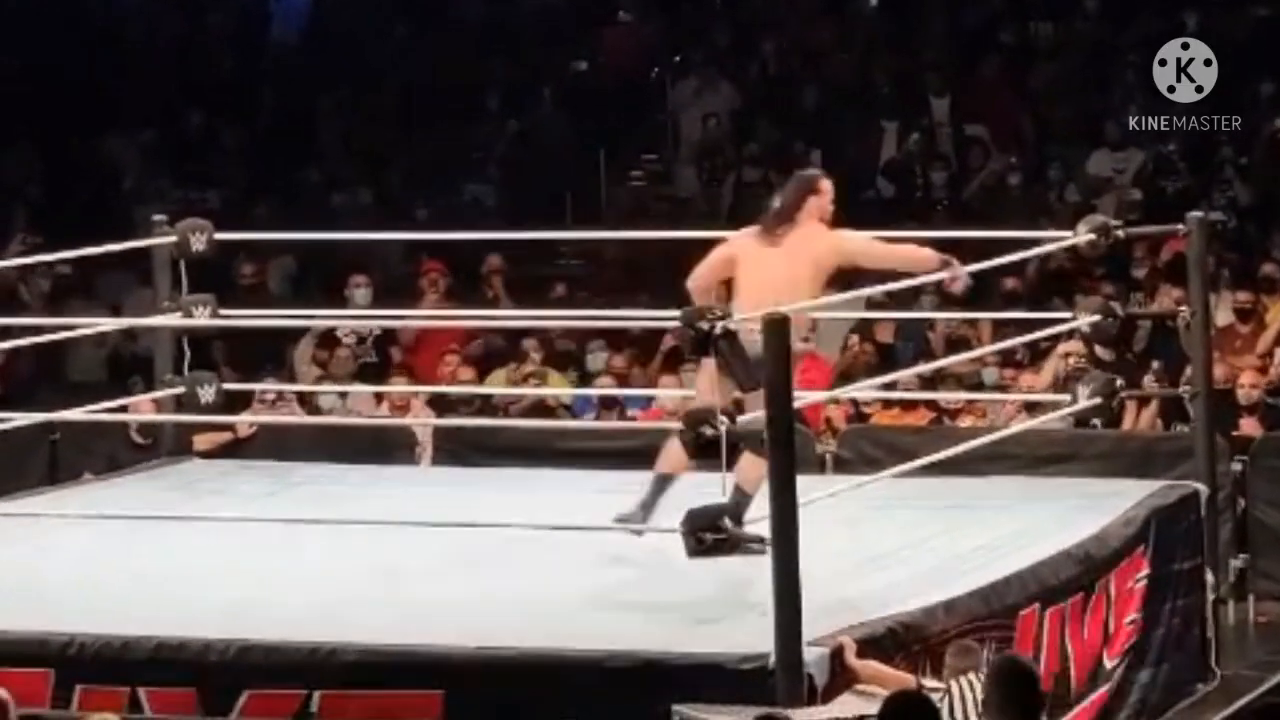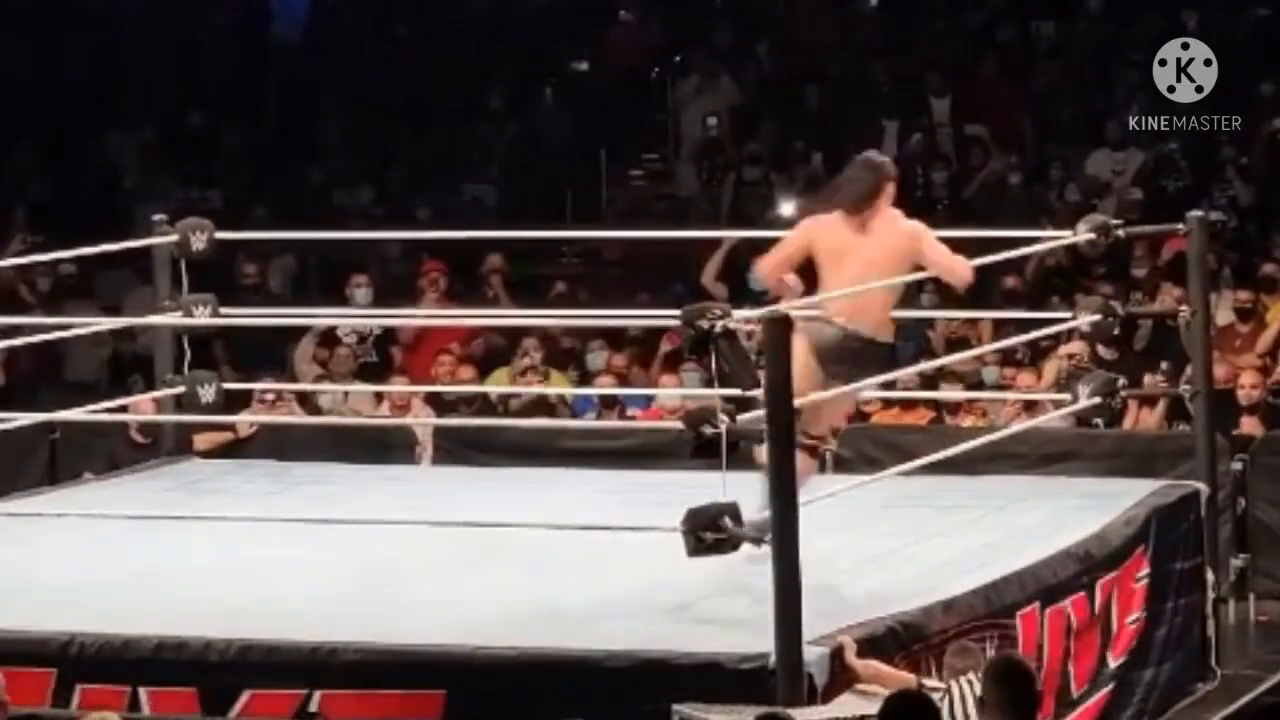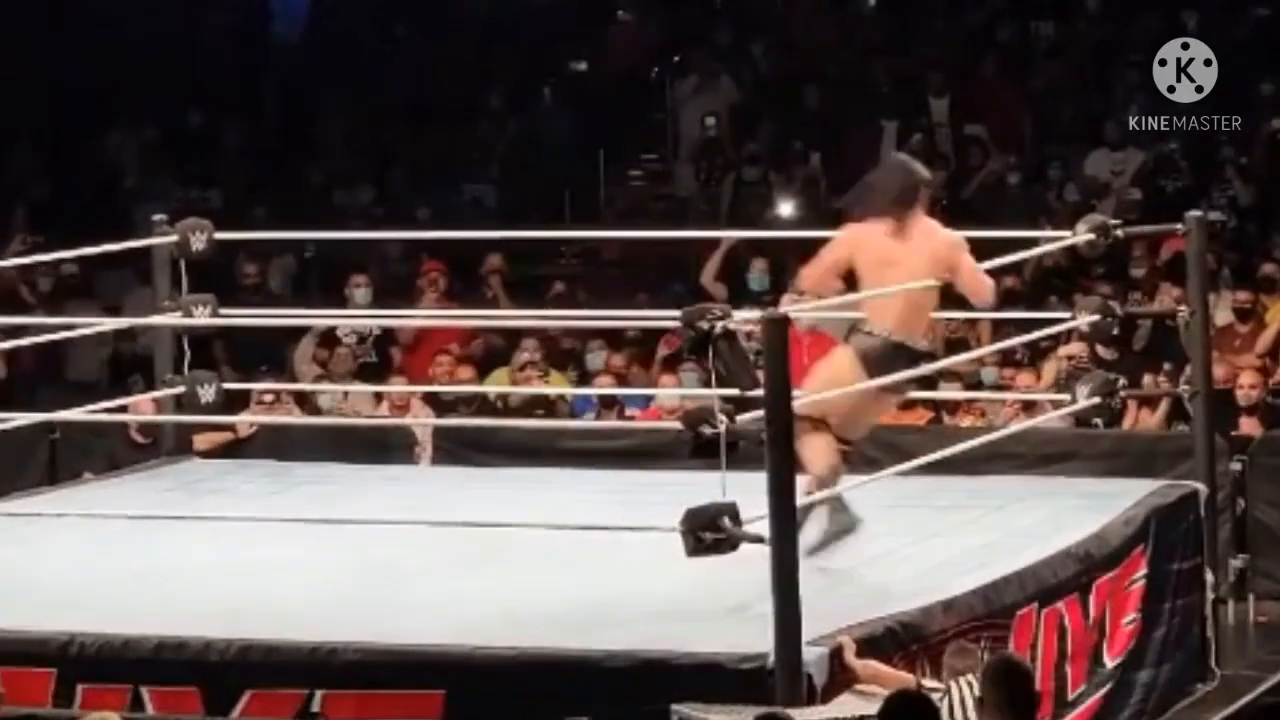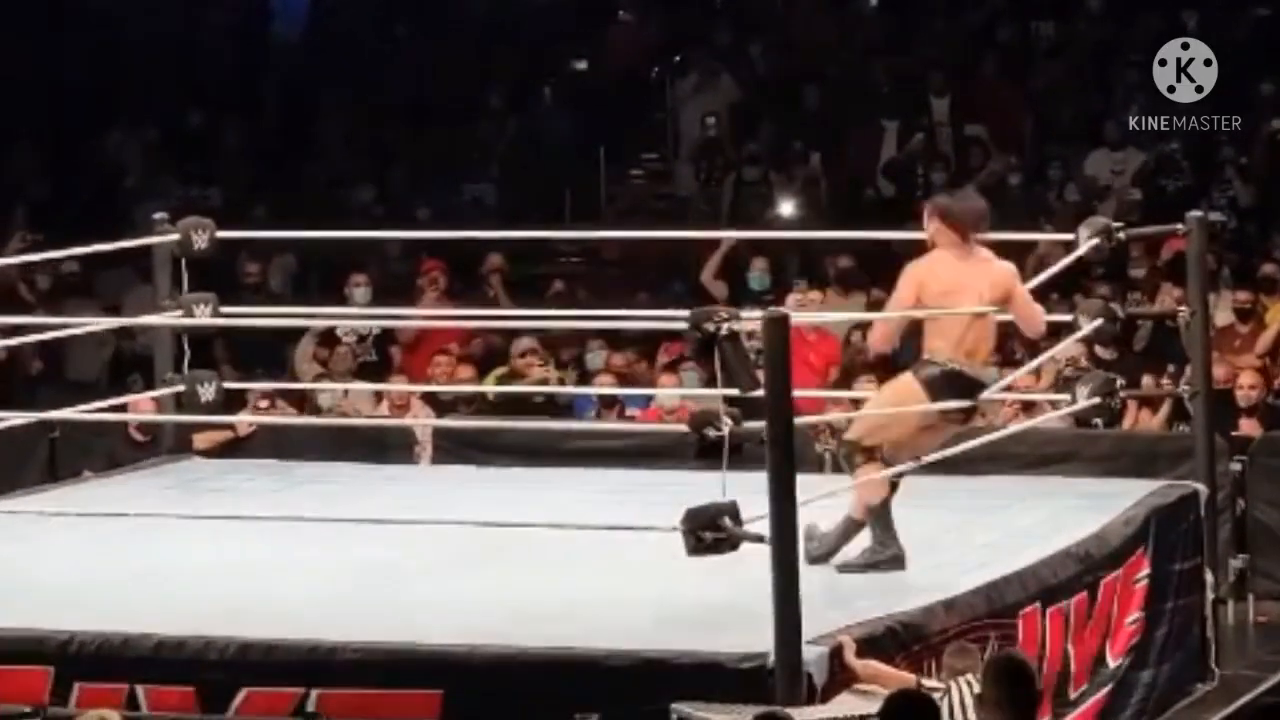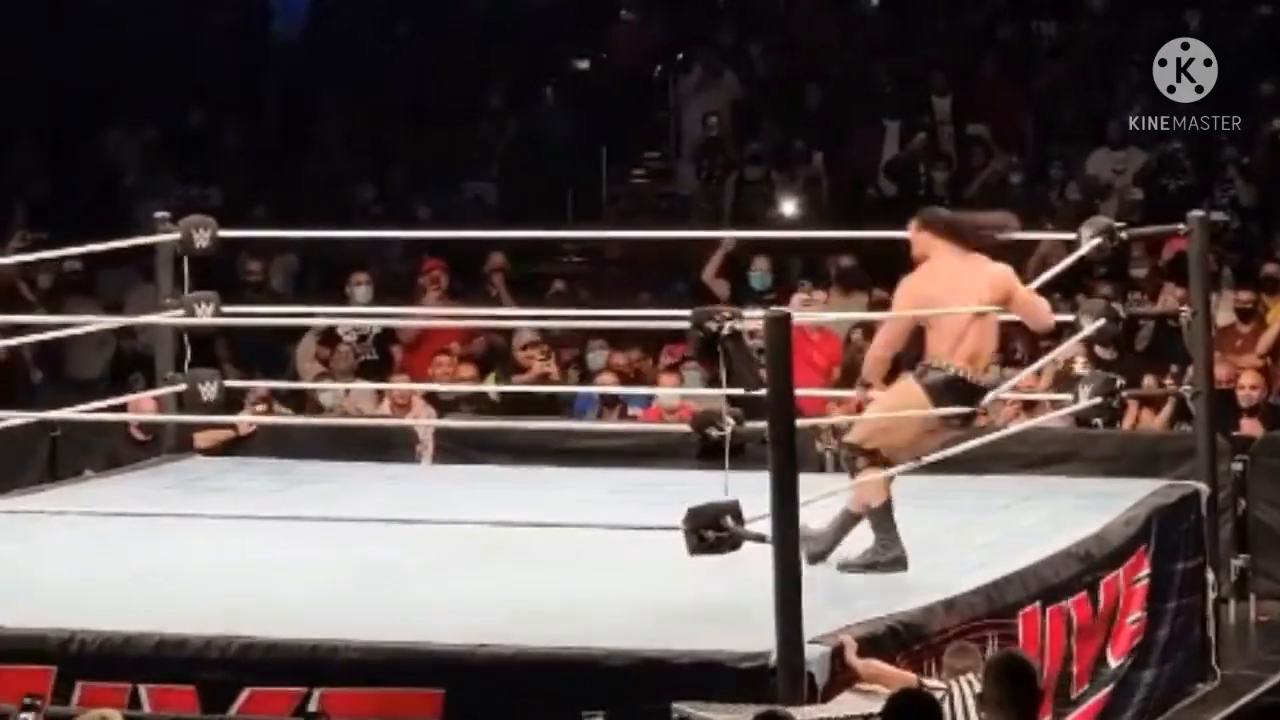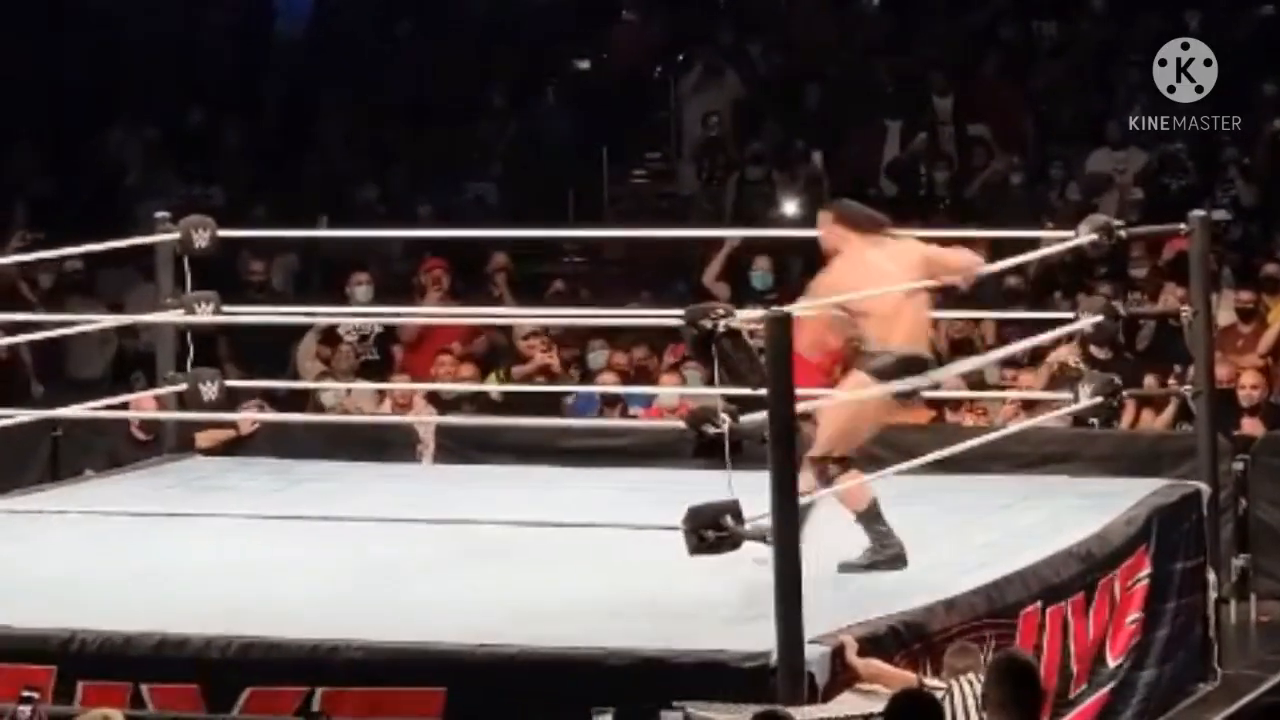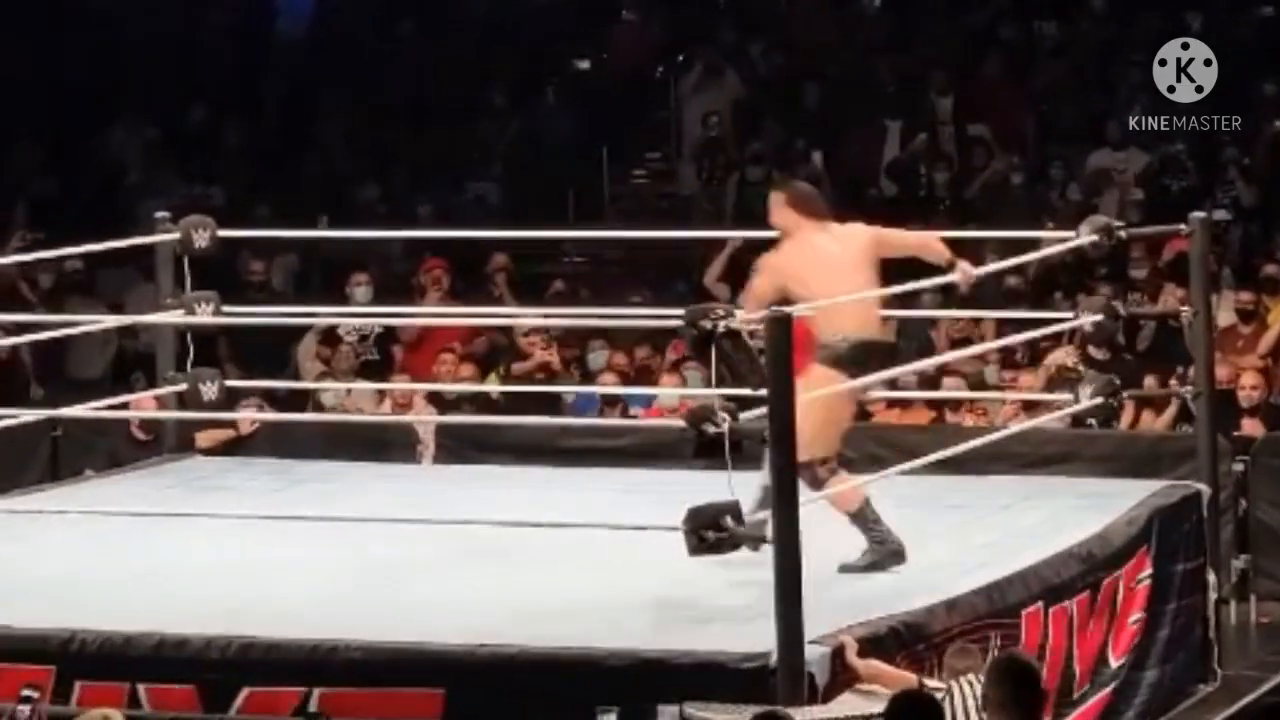
dt=0.1s
person 1, frame 1
left shoulder: (747, 240)
right shoulder: (833, 243)
left elbow: (696, 285)
right elbow: (897, 255)
right wrist: (948, 265)
left hip: (728, 346)
left knee: (695, 427)
right knee: (764, 439)
left ankle: (647, 505)
right ankle: (729, 519)
person 1, frame 2
left shoulder: (820, 224)
right shoulder: (911, 232)
left elbow: (766, 271)
right elbow: (961, 277)
left wrist: (790, 288)
left hip: (818, 334)
right hip: (865, 349)
right knee: (815, 435)
person 1, frame 3
left shoulder: (861, 234)
right shoulder: (948, 241)
left elbow: (807, 283)
right elbow: (984, 296)
left wrist: (832, 292)
left hip: (873, 346)
right hip: (913, 357)
left knee: (805, 419)
right knee: (841, 432)
left ankle: (837, 511)
right ankle: (826, 508)
person 1, frame 4
left shoulder: (920, 270)
right shoulder: (1002, 271)
left elbow: (881, 341)
right elbow: (1036, 328)
left wrist: (875, 345)
left hip: (932, 377)
right hip: (968, 390)
left knee: (856, 446)
right knee: (885, 460)
left ankle: (885, 543)
right ankle: (841, 535)
person 1, frame 5
left shoulder: (916, 284)
right shoulder: (998, 274)
left elbow: (881, 352)
right elbow: (1045, 321)
left wrist: (869, 381)
left hip: (938, 383)
right hip: (971, 393)
left knee: (857, 447)
right knee: (876, 452)
left ankle: (888, 546)
right ankle: (834, 533)
person 1, frame 6
left shoulder: (832, 277)
right shoulder: (907, 250)
left elbow: (808, 345)
right elbow: (969, 264)
right wrist: (959, 276)
left hip: (885, 366)
right hip: (915, 364)
left knee: (825, 457)
right knee: (824, 433)
left ankle: (885, 544)
person 1, frame 7
left shoulder: (779, 258)
right shoulder: (860, 235)
left elbow: (749, 308)
right elbow: (924, 242)
right wrist: (954, 265)
left hip: (840, 356)
right hip: (872, 350)
left knee: (816, 463)
right knee: (800, 430)
left ankle: (883, 543)
right ankle: (763, 516)
